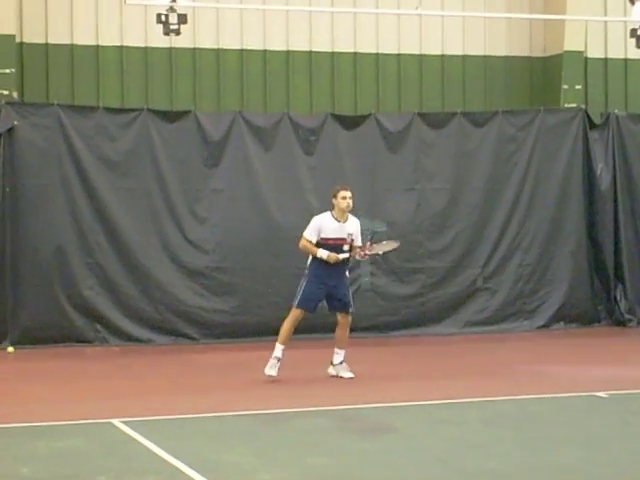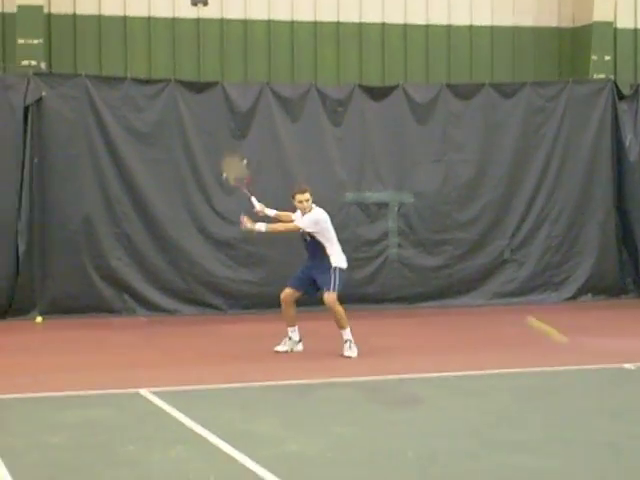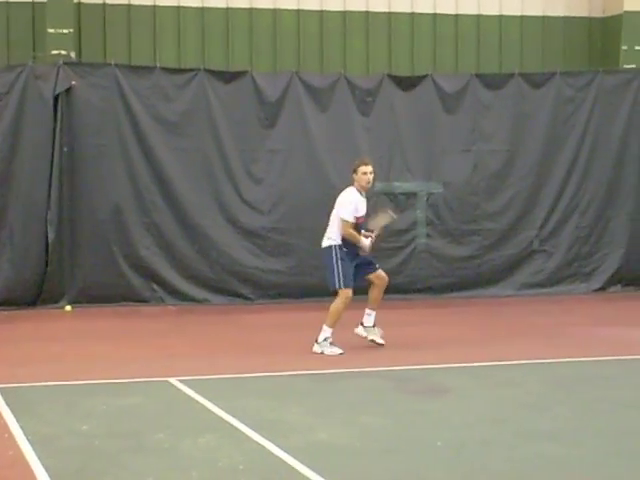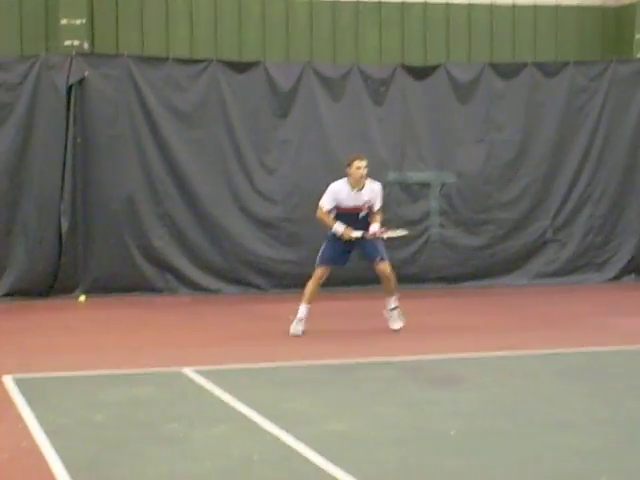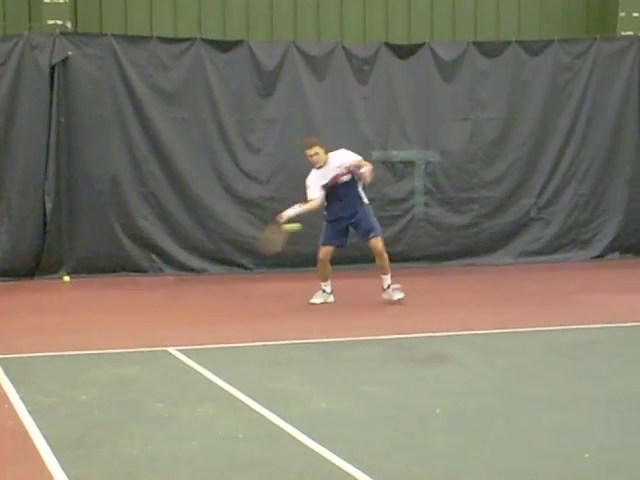
dt=1s
person 1, frame 1
left shoulder: (355, 223)
right shoulder: (320, 220)
left elbow: (355, 250)
right elbow: (303, 244)
left wrist: (361, 253)
right wrist: (325, 254)
left hip: (339, 277)
right hip: (316, 275)
left knee: (345, 320)
right knee: (295, 315)
left ankle: (338, 364)
right ankle: (276, 358)
person 1, frame 2
left shoulder: (316, 216)
right shoulder: (302, 212)
left elbow: (287, 228)
right elbow: (290, 217)
left wrist: (257, 227)
right wrist: (266, 210)
left hip: (332, 264)
right hip: (313, 265)
left knee: (329, 299)
right knee: (286, 297)
left ankle: (348, 340)
right ankle: (294, 340)
person 1, frame 3
left shoulder: (359, 197)
right shoulder: (351, 198)
right elbow: (345, 230)
left wrist: (364, 235)
right wrist: (365, 243)
left hip: (351, 250)
right hip: (337, 249)
left knee: (381, 279)
right knee: (345, 295)
left ankle: (367, 325)
right ankle: (323, 340)
person 1, frame 4
left shoulder: (375, 187)
right shoulder: (336, 188)
left elbow: (376, 213)
right elbow: (321, 213)
left wrist: (375, 227)
right wrist: (340, 229)
left hip: (365, 235)
right hip: (339, 236)
left knee: (386, 271)
right knee: (318, 275)
left ankle: (392, 309)
right ankle: (301, 317)
person 1, frame 5
left shoulder: (341, 155)
right shoulder: (312, 178)
left elbow: (365, 165)
right elbow: (315, 204)
left wrist: (366, 171)
right wrist: (294, 210)
left hip: (358, 208)
right hip: (335, 216)
left knee: (378, 248)
right knee: (323, 256)
left ankle: (388, 286)
right ankle: (326, 291)
